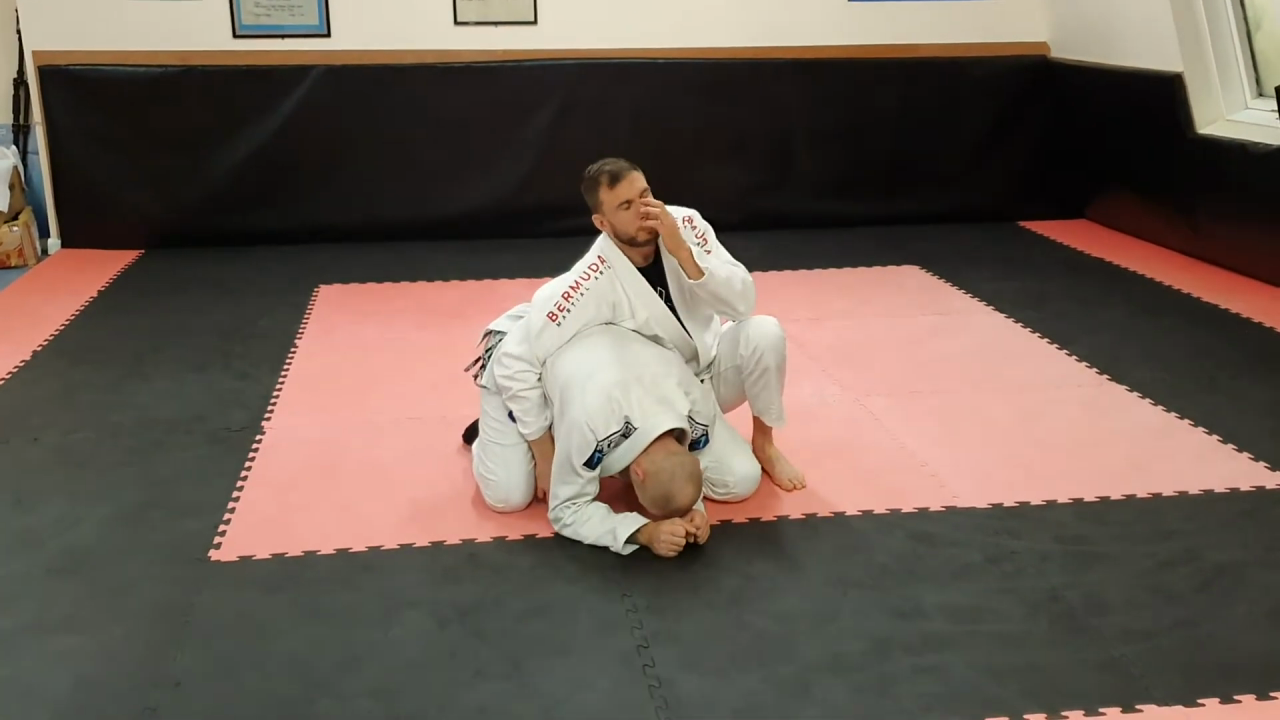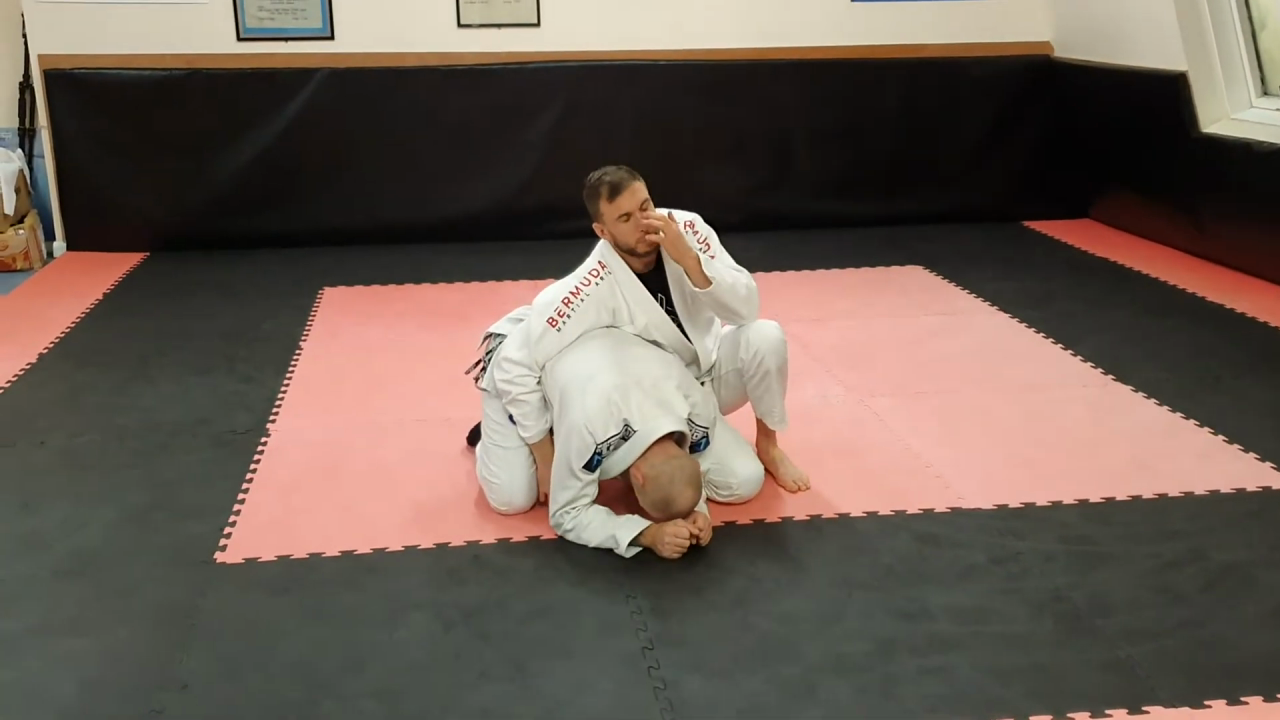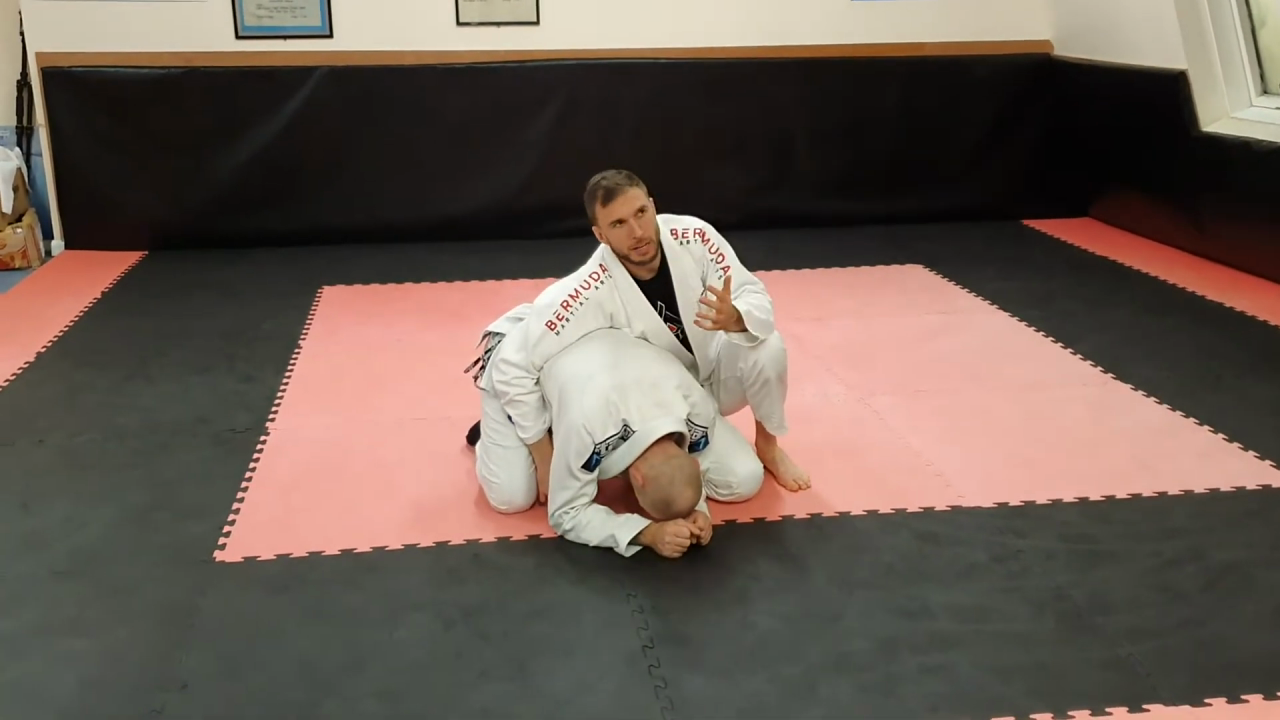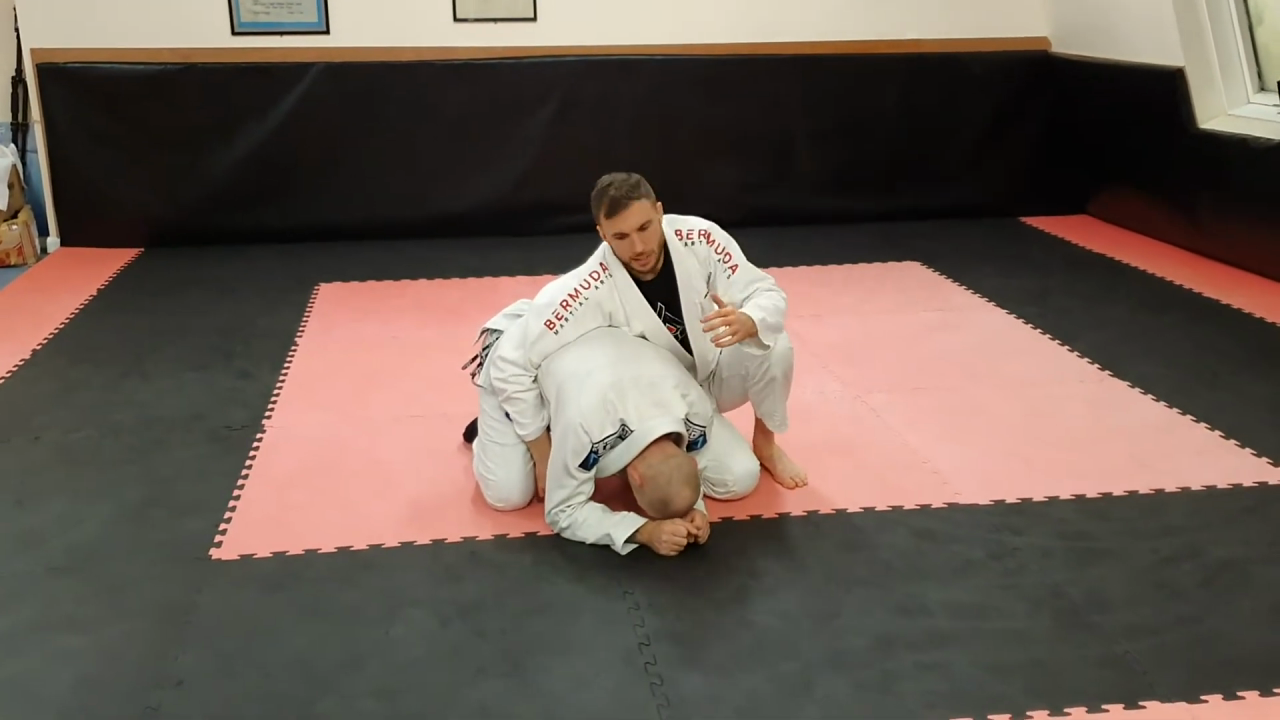
dt=0.3s
person 1, frame 1
left shoulder: (685, 223)
right shoulder: (591, 283)
left elbow: (741, 301)
right elbow: (513, 363)
left wrist: (681, 250)
right wrist: (545, 454)
left hip: (711, 364)
left knee: (764, 332)
right knee: (734, 481)
left ankle: (763, 443)
person 1, frame 2
left shoulder: (687, 228)
right shoulder: (591, 288)
left elbow: (745, 306)
right elbow: (513, 368)
left wrist: (689, 260)
right wrist: (546, 459)
left hip: (712, 366)
left knee: (765, 337)
right knee: (736, 483)
left ankle: (767, 445)
person 1, frame 3
left shoulder: (693, 237)
right shoulder: (589, 292)
left elbow: (756, 297)
right elbow: (512, 369)
left wrist: (735, 318)
right wrist: (545, 460)
left hip: (712, 369)
left knee: (766, 348)
left ankle: (767, 444)
person 1, frame 4
left shoulder: (698, 238)
right shoulder: (588, 291)
left elbow: (767, 293)
right elbow: (510, 368)
left wrist: (746, 323)
right wrist: (544, 457)
left hip: (711, 370)
left knee: (773, 348)
left ankle: (765, 442)
person 2, frame 1
left shoulder: (701, 408)
right shoulder: (588, 422)
left elbow: (685, 468)
right elbow: (567, 510)
left wrist: (691, 509)
right wrist: (647, 532)
right knee: (509, 496)
right ankle: (492, 430)
person 2, frame 2
left shoulder: (699, 408)
right shoulder: (586, 424)
left elbow: (681, 467)
right elbow: (566, 515)
left wrist: (696, 510)
right wrist: (647, 534)
right knee: (511, 499)
right ankle: (492, 433)
person 2, frame 3
left shoulder: (697, 409)
right shoulder: (585, 425)
left elbow: (684, 469)
right elbow: (566, 514)
left wrist: (696, 510)
right wrist: (648, 533)
right knee: (511, 498)
right ankle: (492, 432)
person 2, frame 4
left shoulder: (696, 408)
right shoulder: (583, 423)
left elbow: (679, 465)
right elbow: (563, 512)
left wrist: (693, 510)
right wrist: (645, 531)
right knee: (508, 495)
right ankle: (489, 428)
